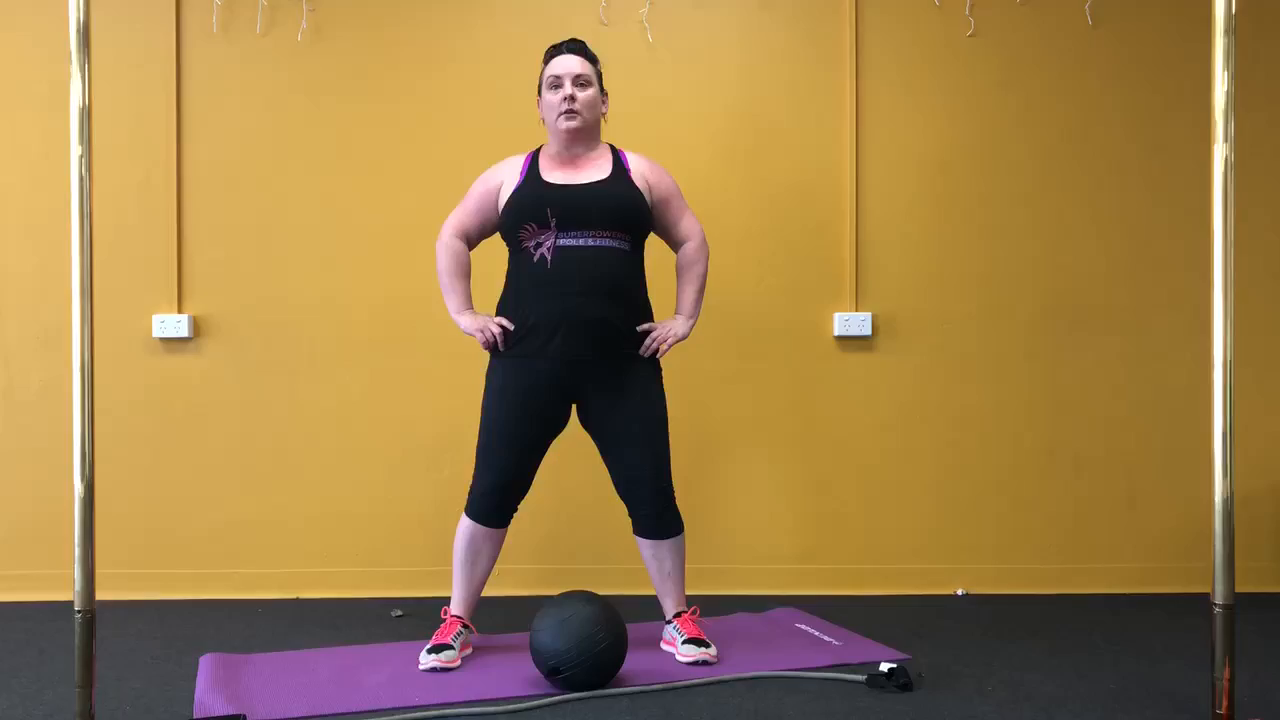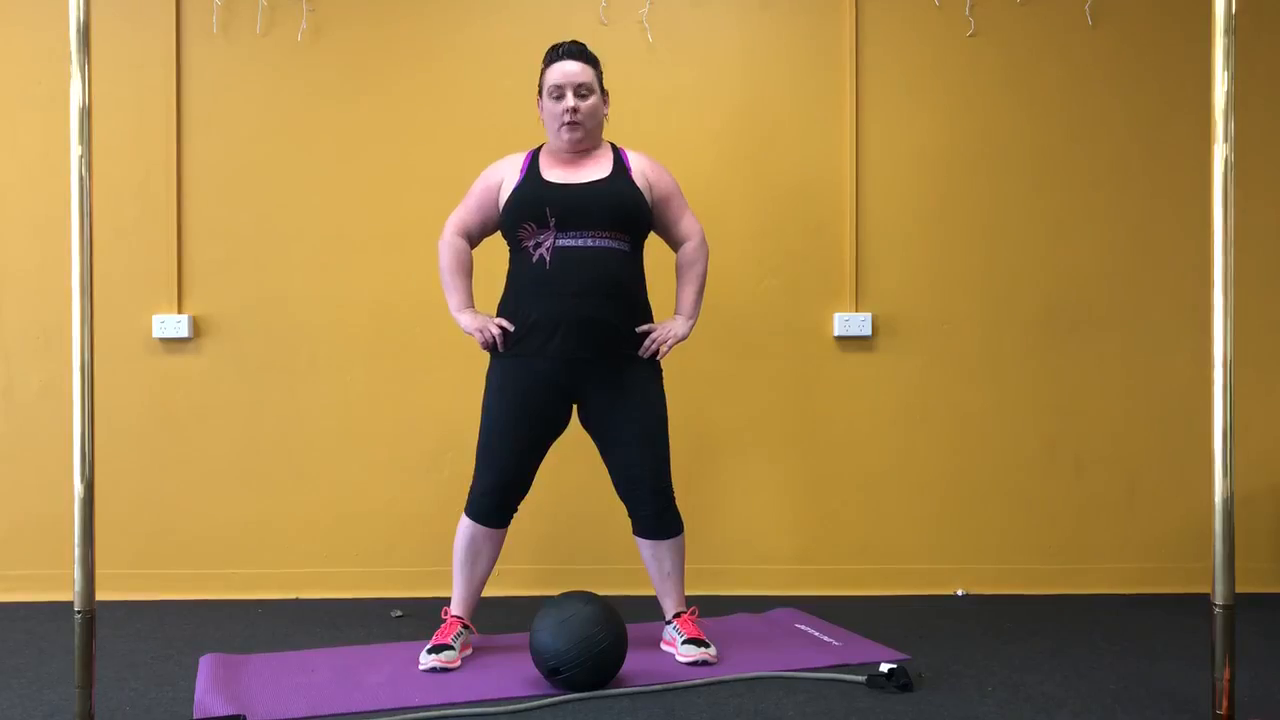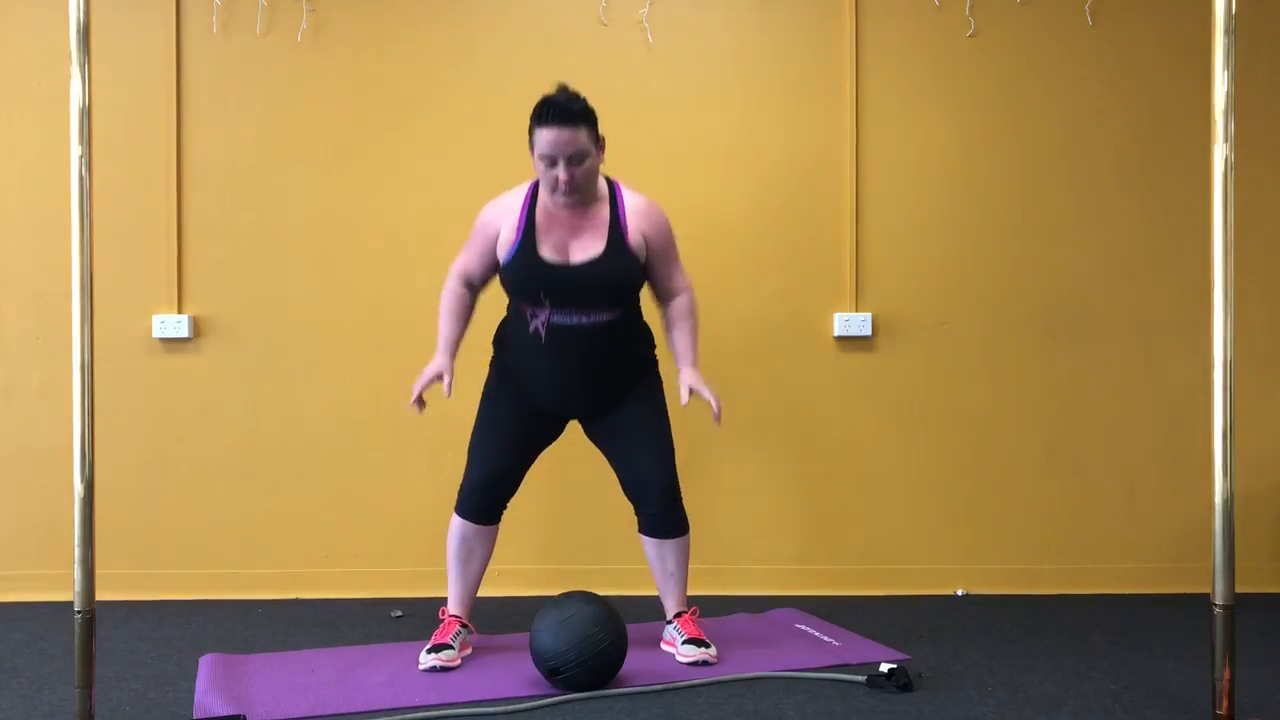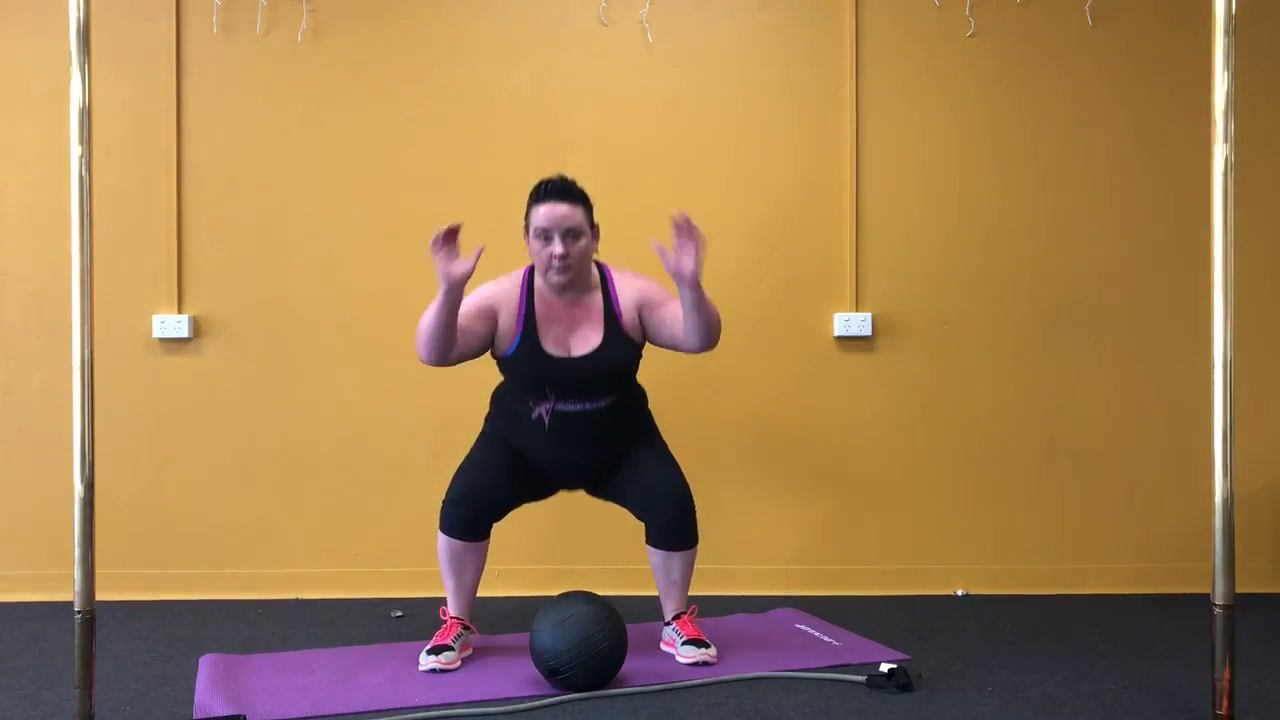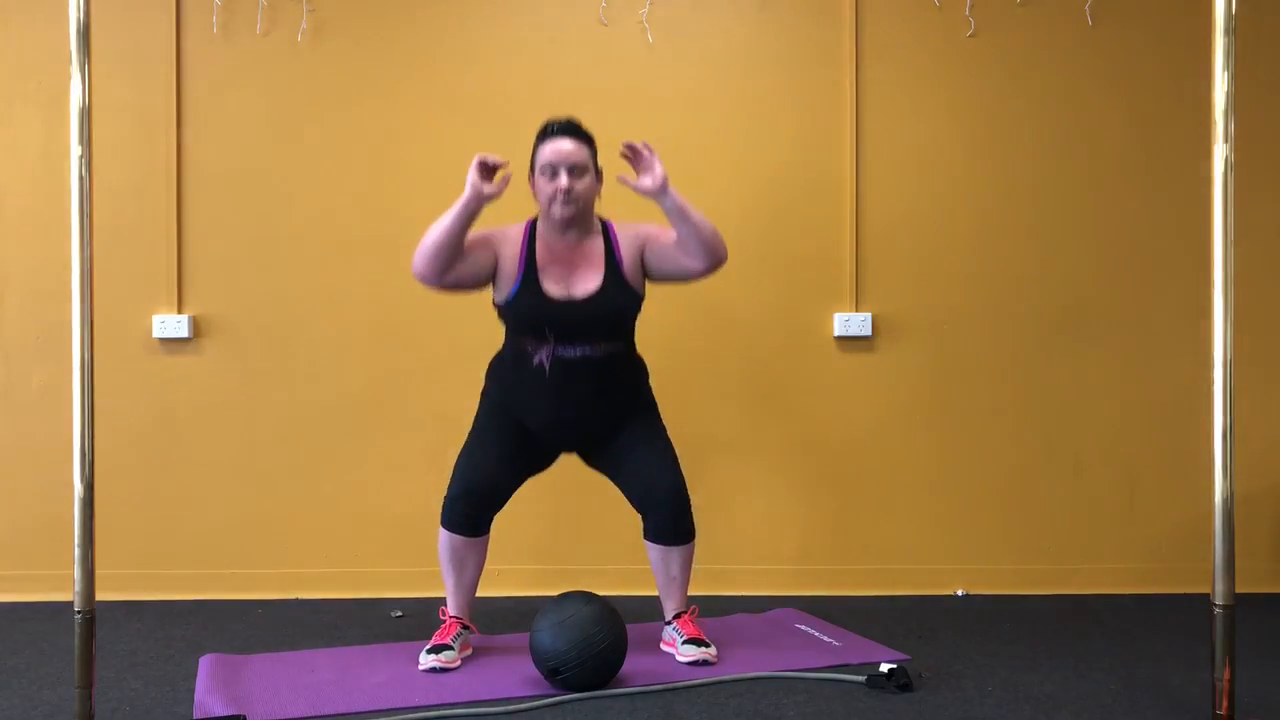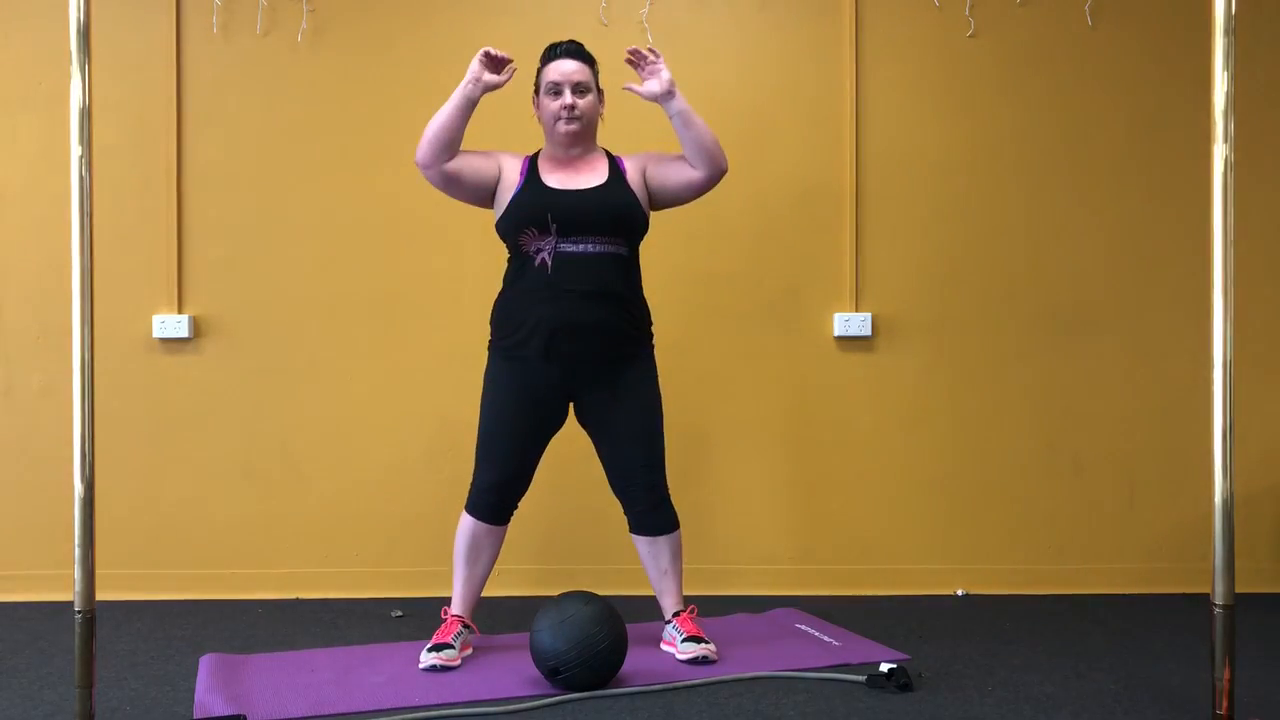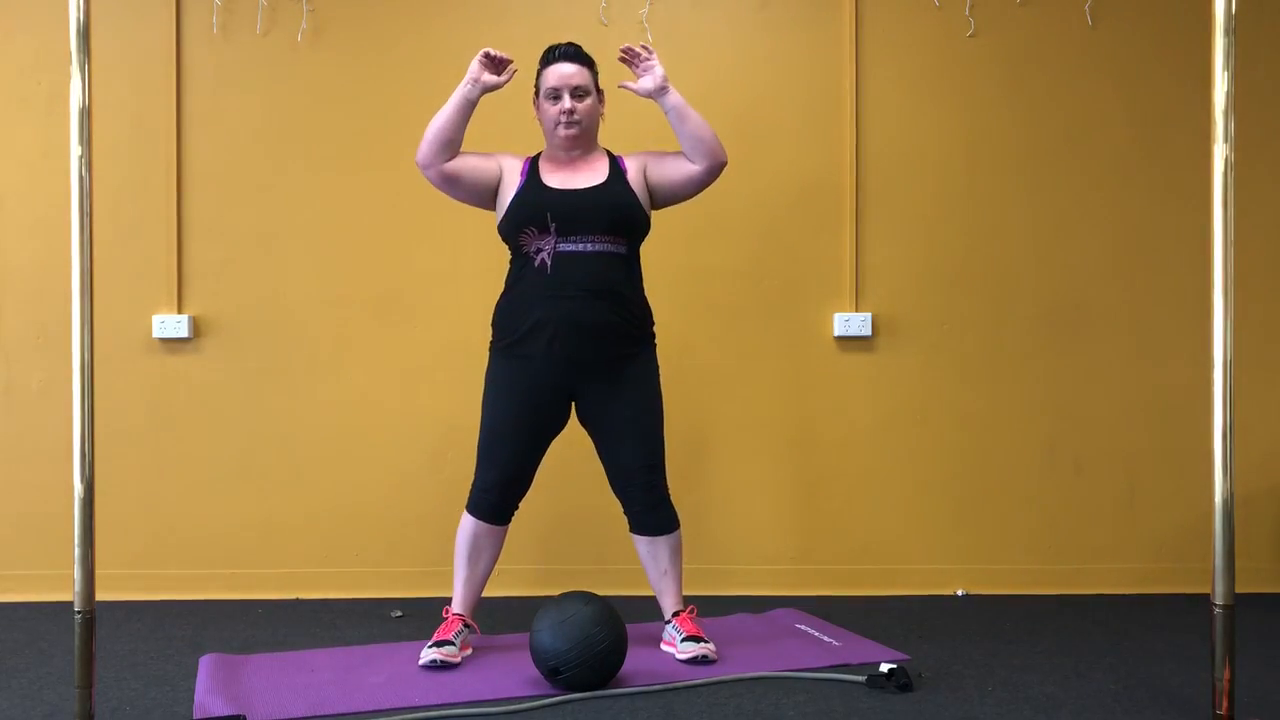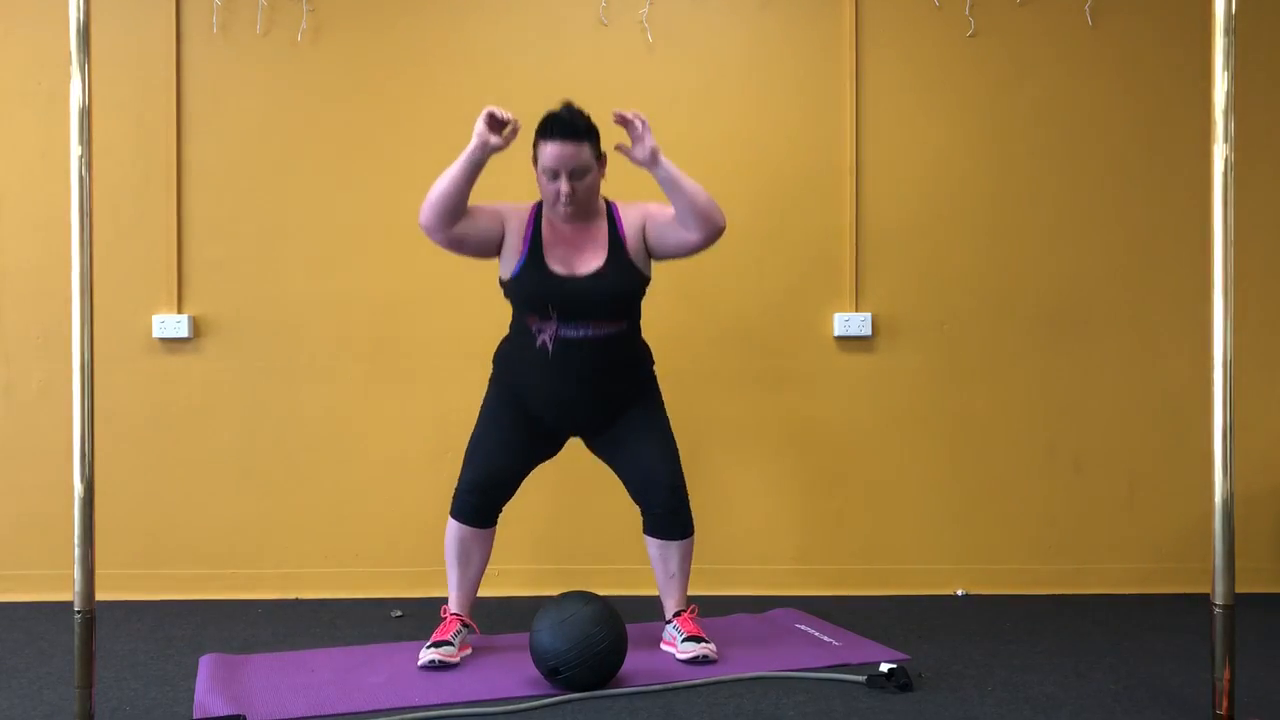
dt=0.4s
person 1, frame 1
left shoulder: (639, 173)
right shoulder: (509, 176)
left elbow: (691, 242)
right elbow: (452, 239)
left wrist: (684, 319)
right wrist: (463, 314)
left hip: (622, 364)
right hip: (528, 361)
left knee: (650, 491)
right knee: (493, 490)
left ankle: (679, 620)
right ankle: (456, 623)
person 1, frame 2
left shoulder: (641, 172)
right shoulder: (510, 173)
left elbow: (691, 241)
right elbow: (455, 236)
left wrist: (684, 319)
right wrist: (464, 312)
left hip: (622, 363)
right hip: (528, 360)
left knee: (649, 492)
right knee: (493, 490)
left ankle: (678, 621)
right ankle: (456, 624)
person 1, frame 3
left shoulder: (640, 215)
right shoulder: (504, 213)
left elbow: (675, 294)
right elbow: (463, 280)
left wrist: (688, 366)
right wrist: (443, 355)
left hip: (623, 388)
right hip: (524, 386)
left knee: (658, 489)
right knee: (482, 489)
left ankle: (679, 622)
right ankle: (455, 625)
person 1, frame 4
left shoulder: (631, 294)
right shoulder: (502, 299)
left elbow: (701, 338)
right elbow: (432, 352)
left wrist: (690, 280)
right wrist: (451, 284)
left hip: (620, 445)
right hip: (521, 448)
left knee: (673, 505)
right knee: (463, 504)
left ankle: (678, 624)
right ankle: (456, 628)
person 1, frame 5
left shoulder: (631, 245)
right shoulder: (505, 248)
left elbow: (710, 257)
right elbow: (428, 270)
left wrist: (665, 194)
right wrist: (470, 200)
left hip: (618, 413)
right hip: (520, 413)
left knee: (668, 499)
right knee: (467, 497)
left ankle: (679, 621)
right ankle: (455, 625)
person 1, frame 6
left shoulder: (634, 173)
right shoulder: (508, 174)
left elbow: (710, 170)
right elbow: (431, 162)
left wrist: (669, 98)
right wrist: (471, 89)
left hip: (618, 361)
right hip: (525, 358)
left knee: (644, 488)
right knee: (493, 487)
left ankle: (678, 620)
right ankle: (457, 623)
person 1, frame 7
left shoulder: (636, 172)
right shoulder: (510, 174)
left elbow: (709, 161)
right elbow: (433, 162)
left wrist: (662, 93)
right wrist: (472, 89)
left hip: (619, 361)
right hip: (526, 358)
left knee: (644, 488)
right knee: (494, 487)
left ankle: (678, 620)
right ankle: (457, 622)
person 1, frame 8
left shoulder: (635, 225)
right shoulder: (512, 226)
left elbow: (707, 228)
right elbow: (435, 223)
left wrist: (656, 164)
right wrist: (477, 152)
left hip: (622, 399)
right hip: (527, 398)
left knee: (665, 490)
right knee: (477, 489)
left ankle: (678, 621)
right ankle: (456, 622)
